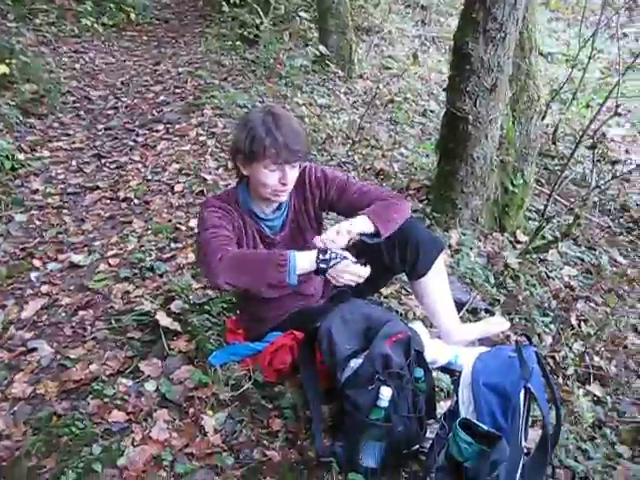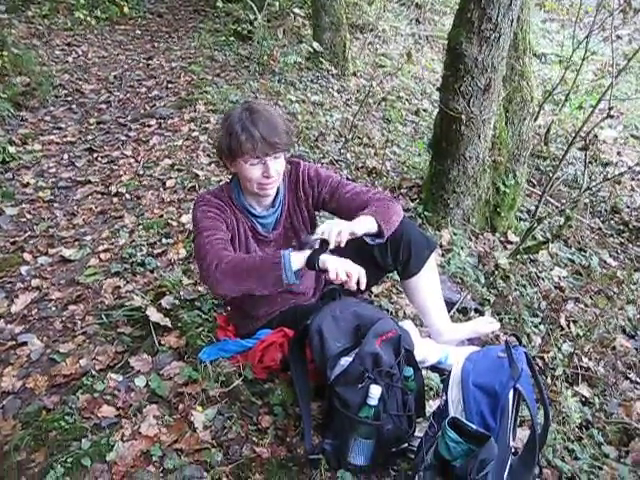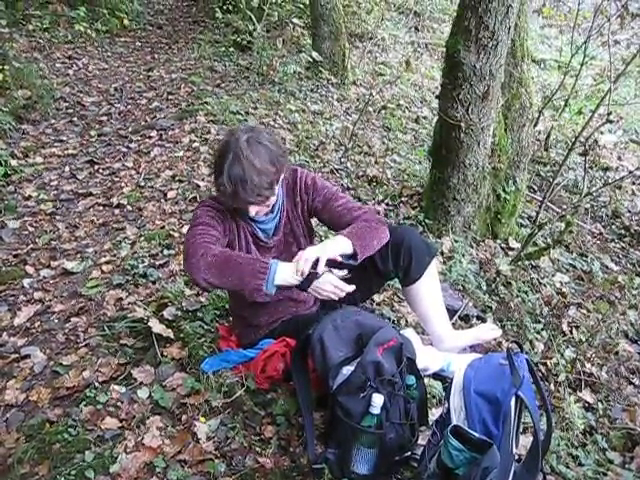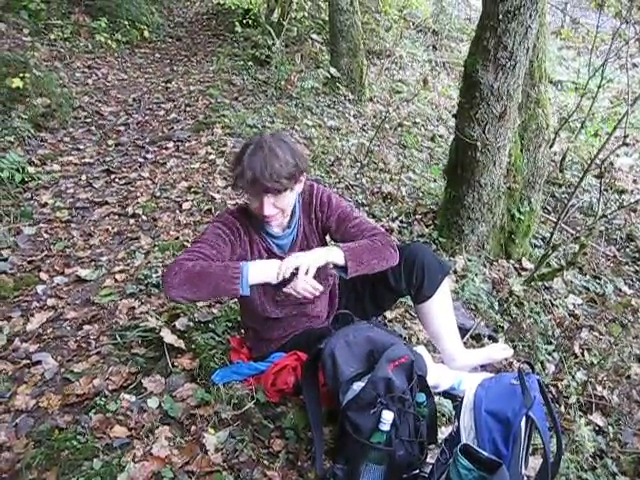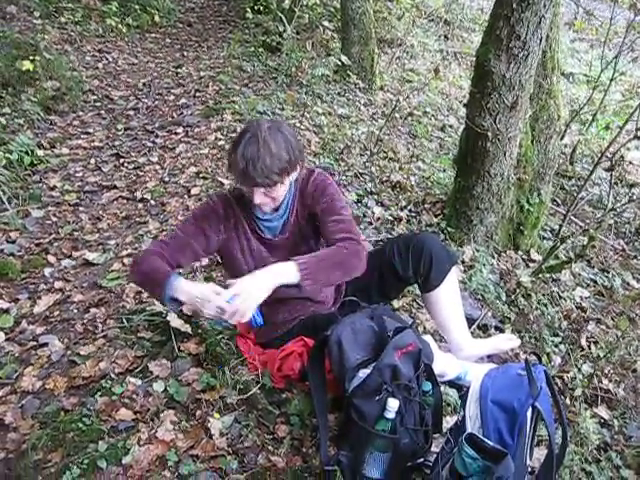
dt=1s
person 1, frame 1
left shoulder: (310, 180)
right shoulder: (221, 211)
left elbow: (395, 204)
right elbow: (219, 268)
left wrist: (351, 227)
right wrist: (317, 259)
left hip: (326, 287)
right hip: (279, 322)
left knee: (410, 233)
left ankle: (450, 332)
person 1, frame 2
left shoulder: (301, 177)
right shoulder: (213, 208)
left elbow: (388, 206)
right elbow: (218, 275)
left wrist: (354, 225)
right wrist: (309, 257)
left hip: (316, 283)
right hip: (270, 319)
left knee: (402, 233)
left ankle: (441, 331)
person 1, frame 3
left shoulder: (300, 184)
right shoulder: (214, 212)
left elbow: (374, 225)
right elbow: (199, 263)
left wrist: (331, 246)
right wrist: (297, 275)
left hip: (318, 293)
right hip: (273, 326)
left knee: (404, 240)
left ankle: (443, 339)
person 1, frame 4
left shoulder: (317, 200)
right shoulder: (232, 228)
left elbow: (385, 249)
right elbow: (176, 280)
left wrist: (323, 255)
right wrist: (266, 271)
left hip: (332, 303)
right hip: (288, 340)
left knee: (417, 258)
left ankle: (455, 357)
person 1, frame 5
left shoulder: (315, 185)
right shoulder: (221, 211)
left elbow: (353, 256)
right elbow: (146, 264)
left wrist: (274, 276)
right wrist: (188, 290)
left hip: (339, 291)
right hip: (292, 325)
left knee: (424, 247)
left ankle: (462, 346)
